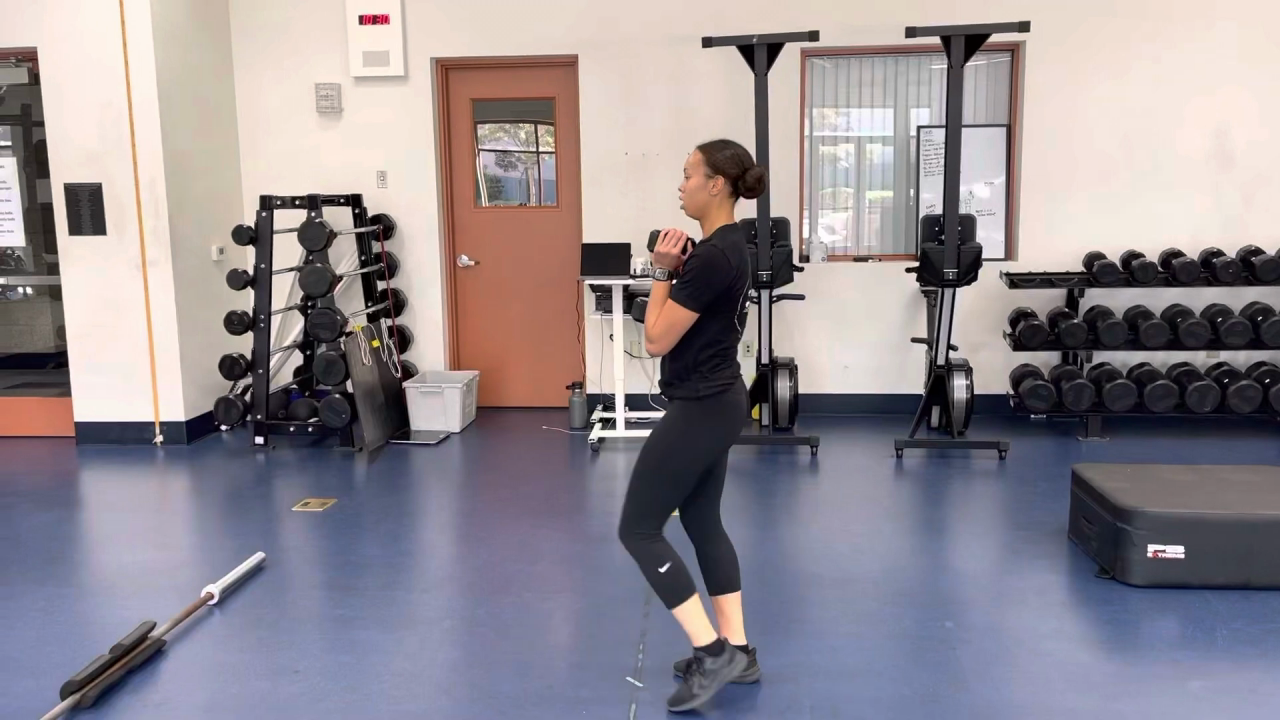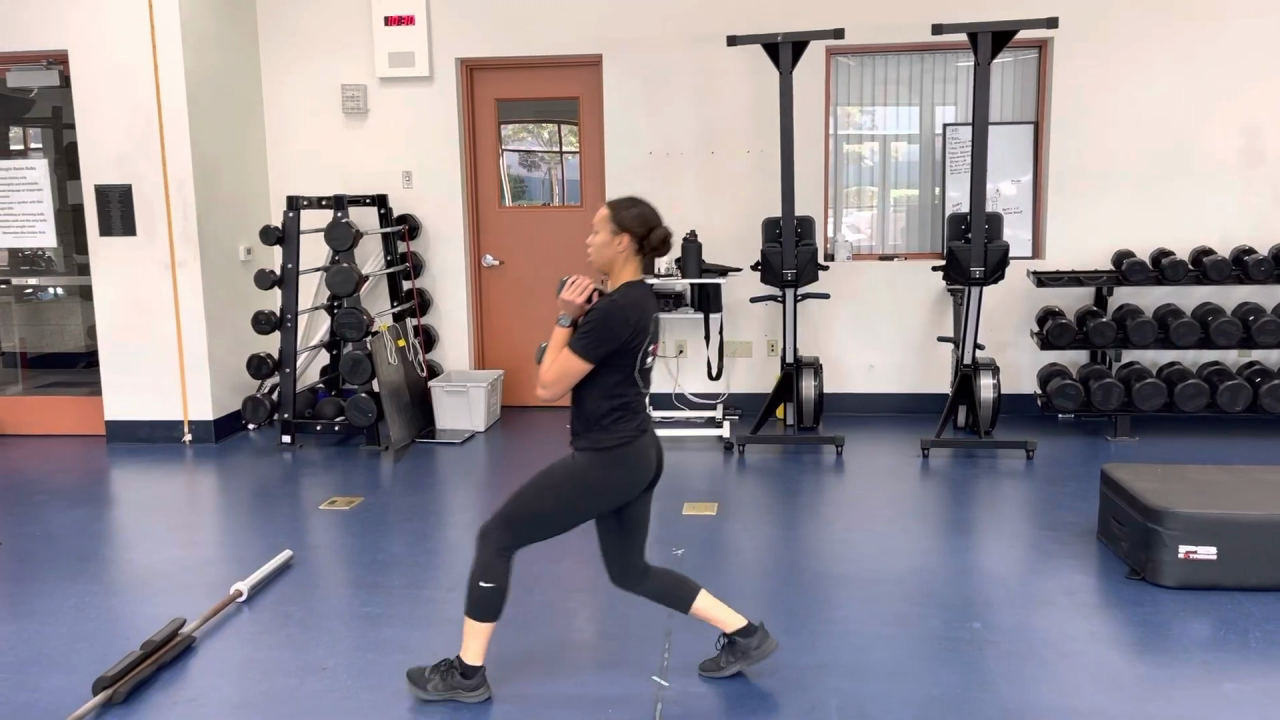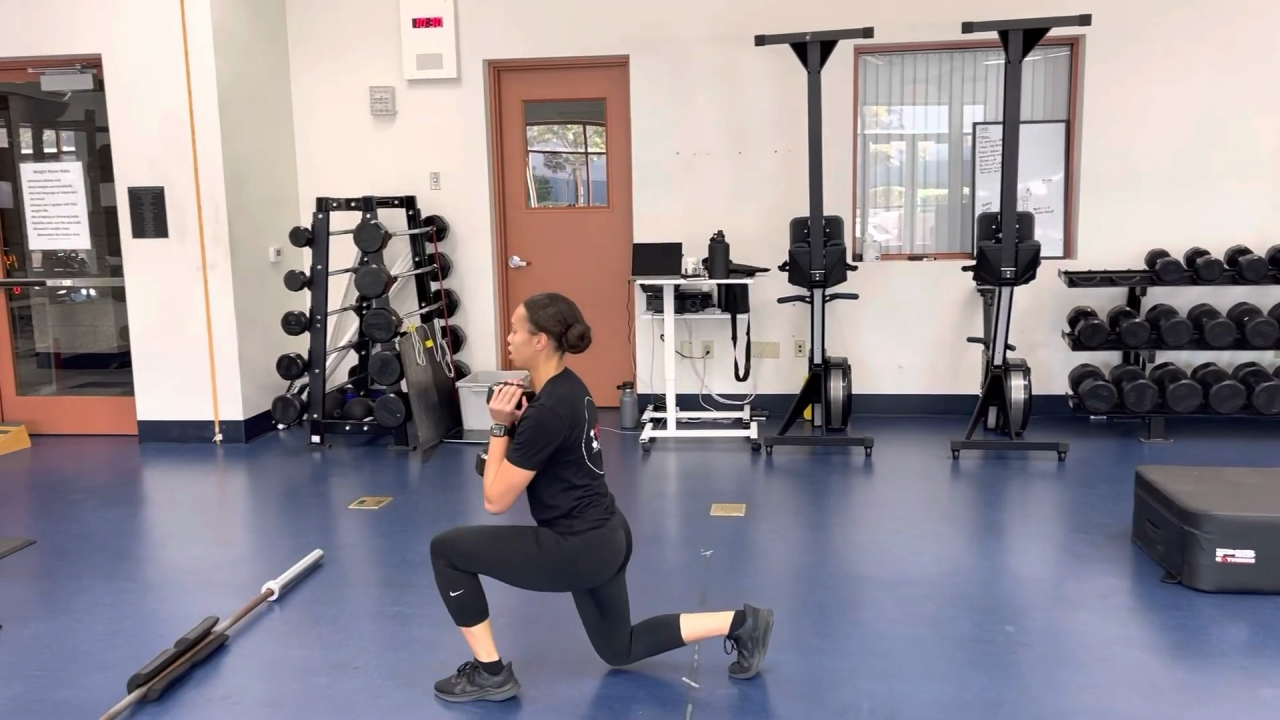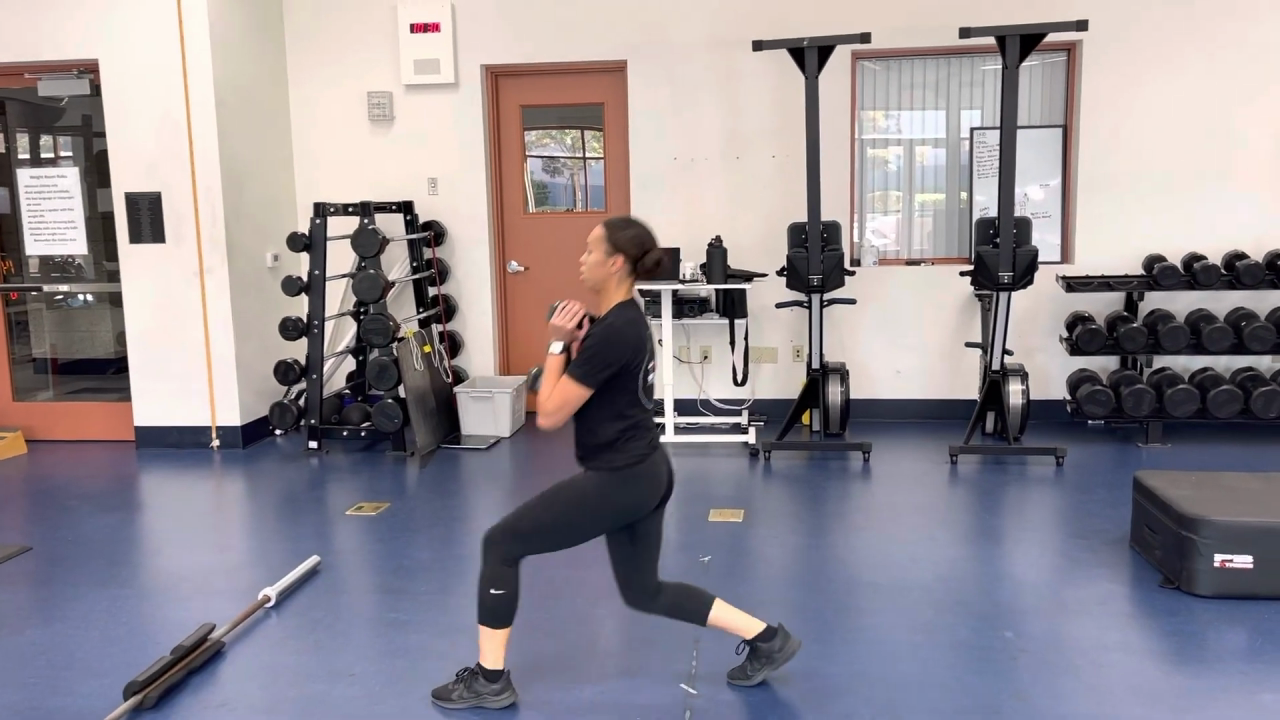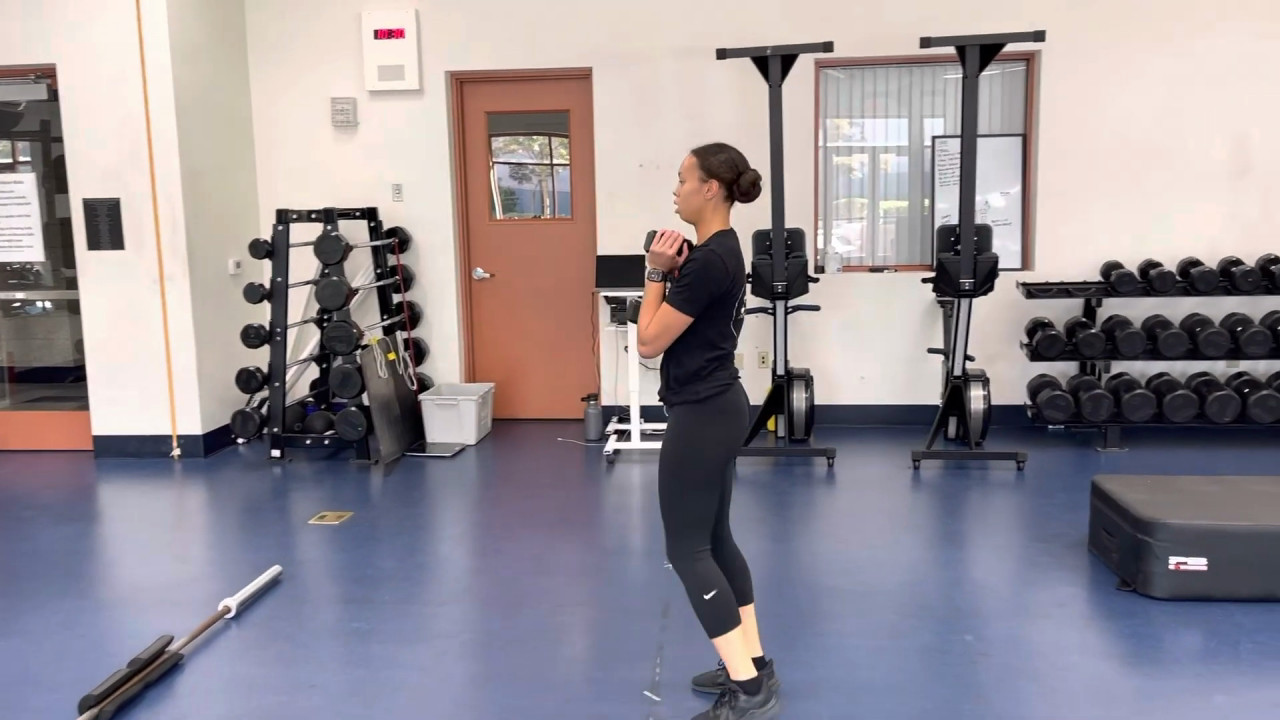
dt=0.7s
person 1, frame 1
left shoulder: (714, 254)
right shoulder: (726, 246)
left elbow: (657, 340)
left wrist: (662, 272)
right wrist: (675, 270)
left hip: (700, 409)
right hip: (717, 402)
left knee: (638, 528)
right knee: (702, 523)
left ankle: (712, 653)
right ankle: (736, 648)
person 1, frame 2
left shoulder: (616, 309)
right shoulder: (637, 298)
left elbow: (549, 387)
left wrist: (567, 320)
right wrist: (580, 318)
left hip: (606, 460)
right hip: (637, 453)
left knee: (497, 538)
right knee: (630, 570)
left ankle: (467, 672)
right ankle: (743, 633)
person 1, frame 3
left shoulder: (548, 411)
right shoulder: (567, 388)
left elbow: (496, 500)
left wrist: (500, 427)
right wrist: (515, 423)
left hip: (577, 548)
right hip: (604, 538)
left knee: (447, 550)
right knee: (620, 648)
left ankle: (489, 672)
right ankle: (742, 623)
person 1, frame 4
left shoulder: (613, 331)
right shoulder: (625, 319)
left elbow: (550, 415)
right elbow: (578, 390)
left wrist: (559, 345)
right wrist: (575, 345)
left hip: (619, 480)
right hip: (645, 474)
left knee: (501, 545)
right knee: (644, 591)
left ankle: (490, 679)
right ankle: (766, 638)
person 1, frame 5
left shoulder: (709, 260)
right shoulder: (719, 250)
left elbow: (649, 341)
right elbow: (677, 323)
left wrist: (657, 272)
right wrist: (673, 271)
left hip: (701, 415)
right hip: (719, 407)
left knee: (687, 549)
right knee: (714, 540)
right ankle: (753, 664)
